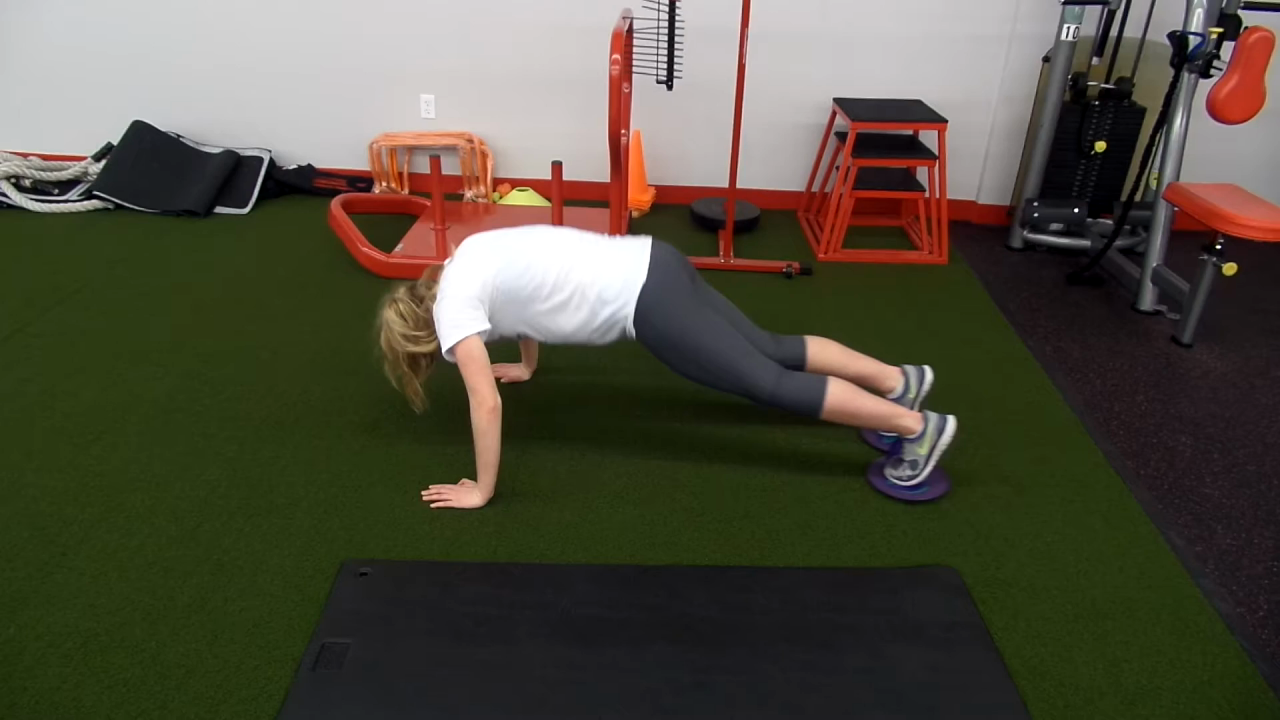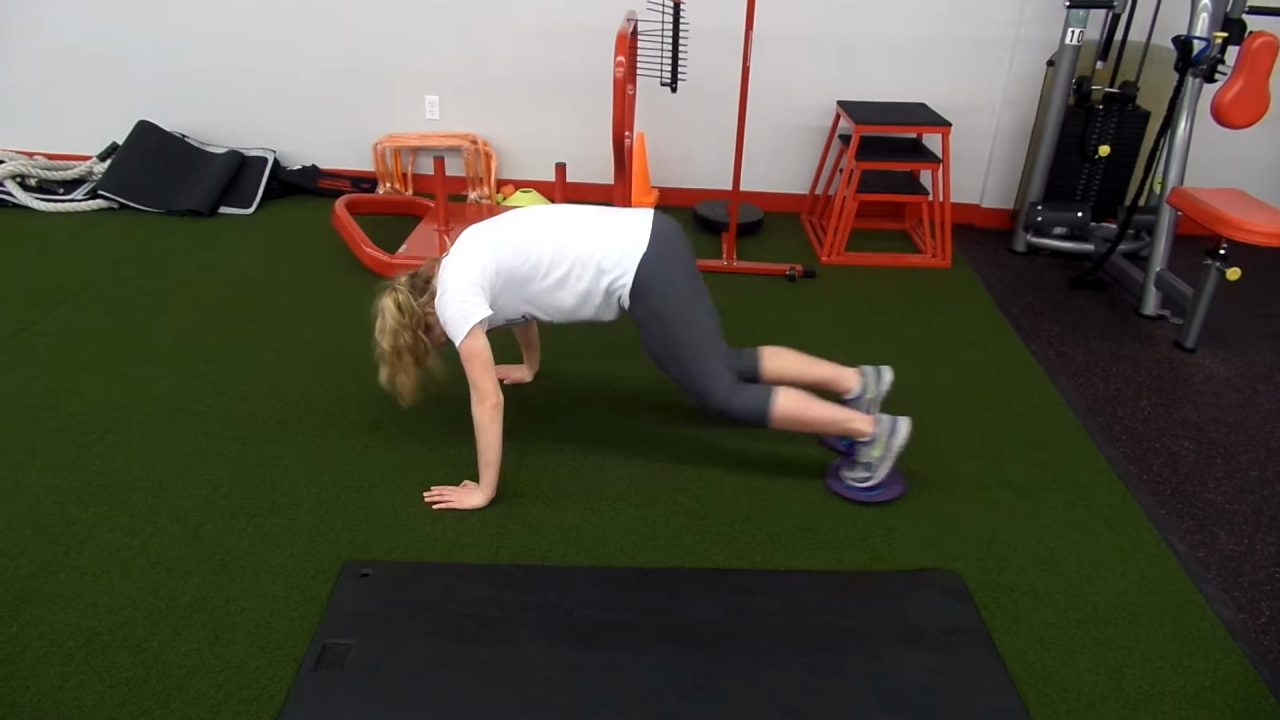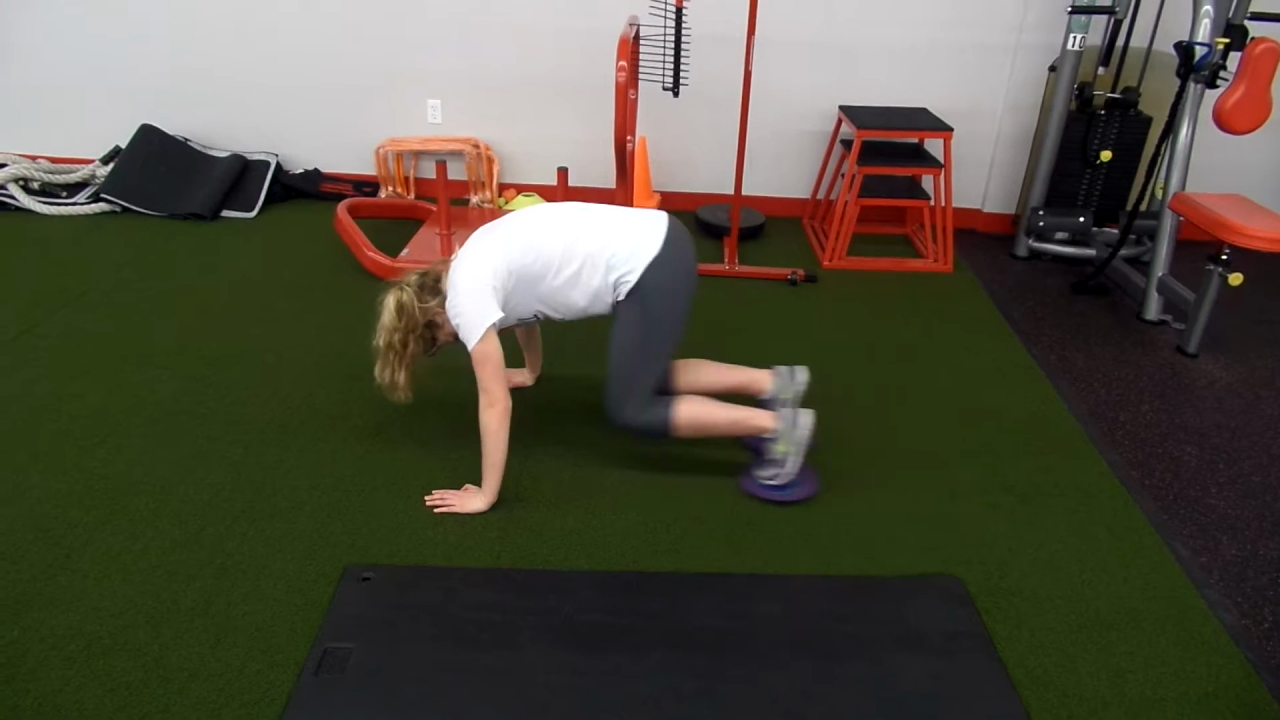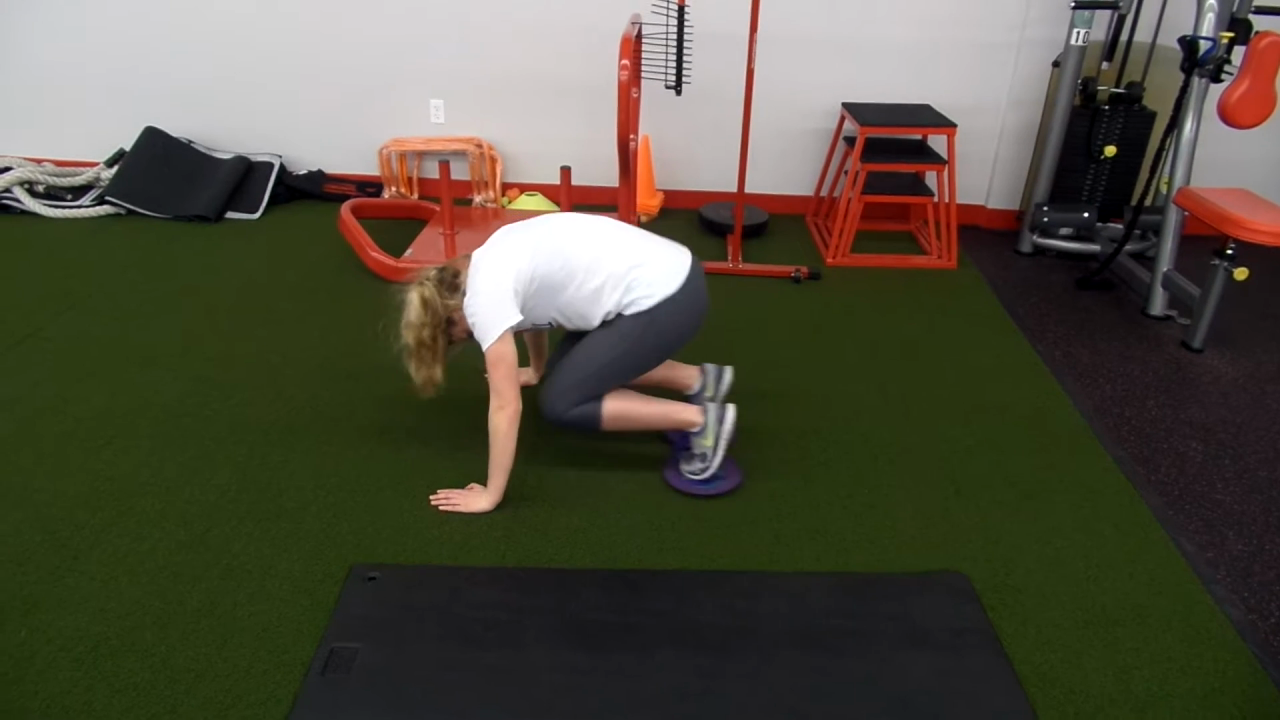
dt=0.2s
person 1, frame 1
left shoulder: (450, 307)
right shoulder: (466, 262)
left elbow: (485, 405)
left wrist: (481, 490)
right wrist: (527, 366)
left hip: (645, 298)
right hip: (652, 264)
left knee: (763, 381)
right knee: (767, 349)
left ankle: (919, 428)
right ankle: (901, 380)
person 1, frame 2
left shoulder: (453, 295)
right shoulder: (469, 259)
left elbow: (486, 401)
left wrist: (484, 490)
right wrist: (529, 366)
left hip: (646, 268)
right hip: (648, 237)
left knee: (718, 394)
right knee: (724, 364)
left ankle: (870, 429)
right ankle: (857, 382)
person 1, frame 3
left shoulder: (465, 294)
right shoulder: (477, 261)
left elbow: (494, 403)
left wrist: (486, 495)
right wrist: (532, 369)
left hip: (652, 269)
right hip: (658, 242)
left knee: (631, 412)
right knee: (644, 380)
left ankle: (773, 425)
right ankle: (767, 382)
person 1, frame 4
left shoulder: (483, 295)
right shoulder: (491, 257)
left elbow: (506, 405)
left wrist: (490, 495)
right wrist: (537, 370)
left hip: (665, 300)
right hip: (667, 274)
left knee: (560, 403)
right knee: (571, 370)
left ankle: (698, 418)
right ankle: (695, 380)
